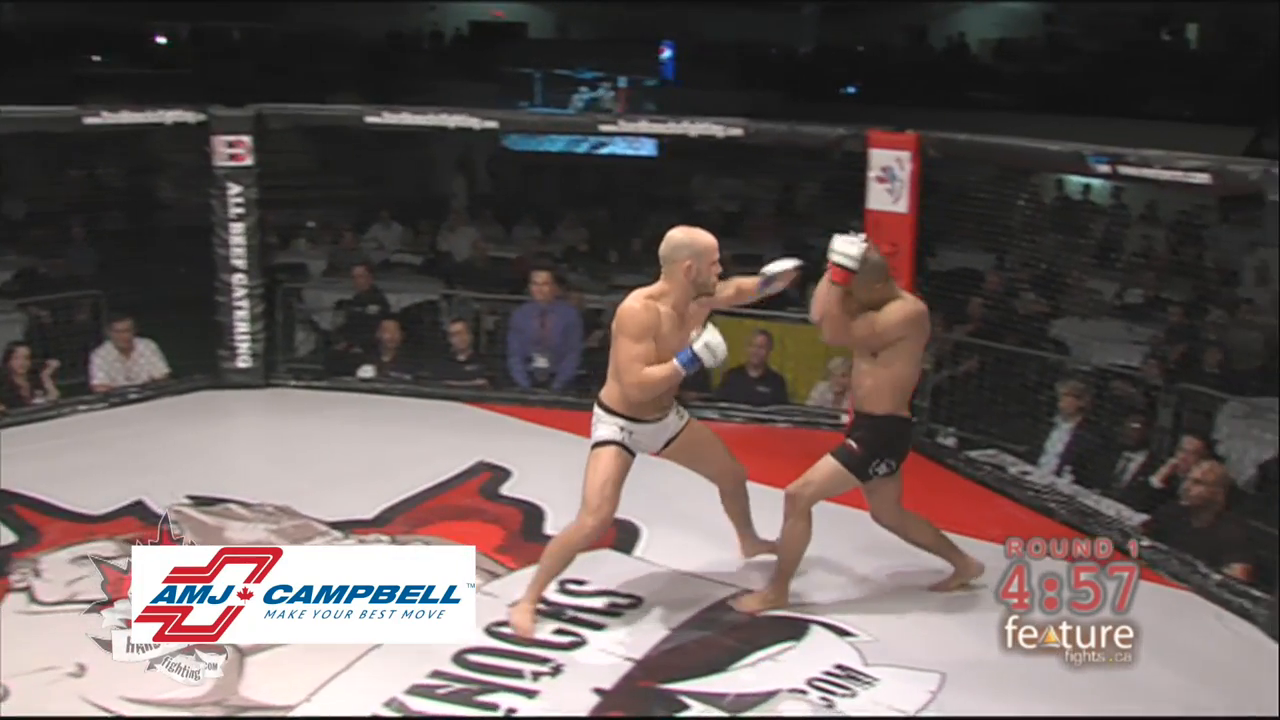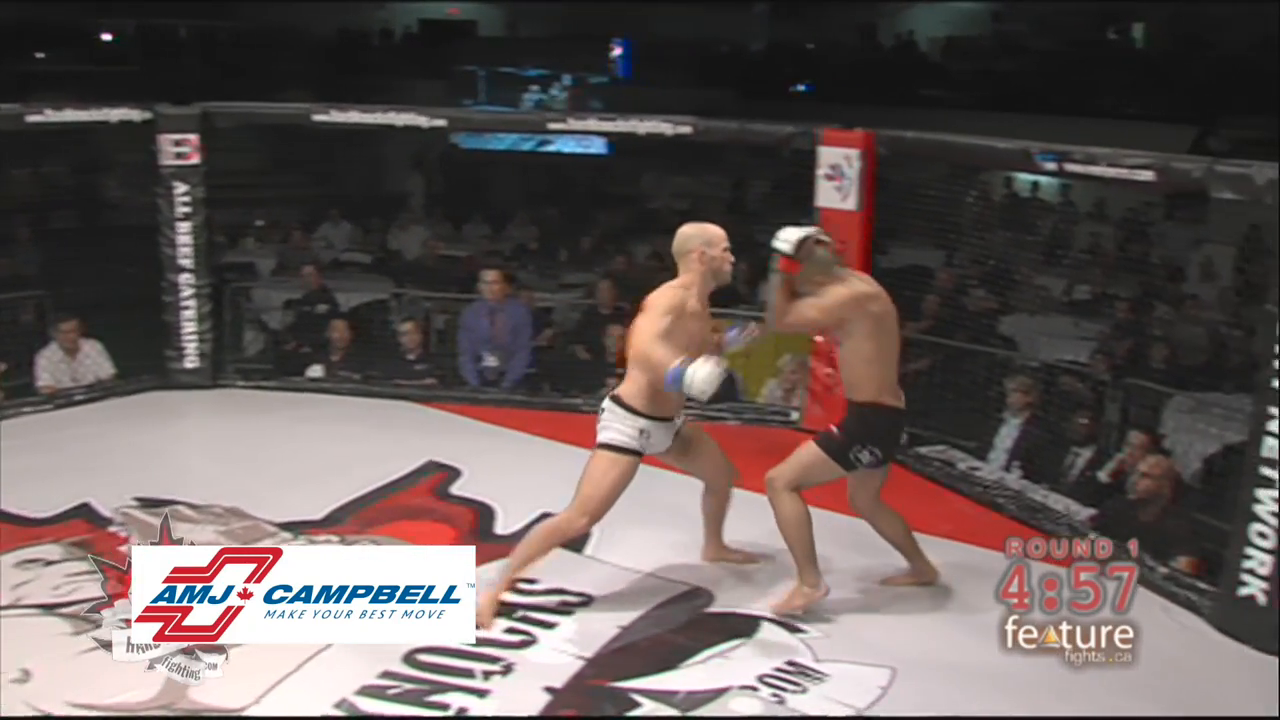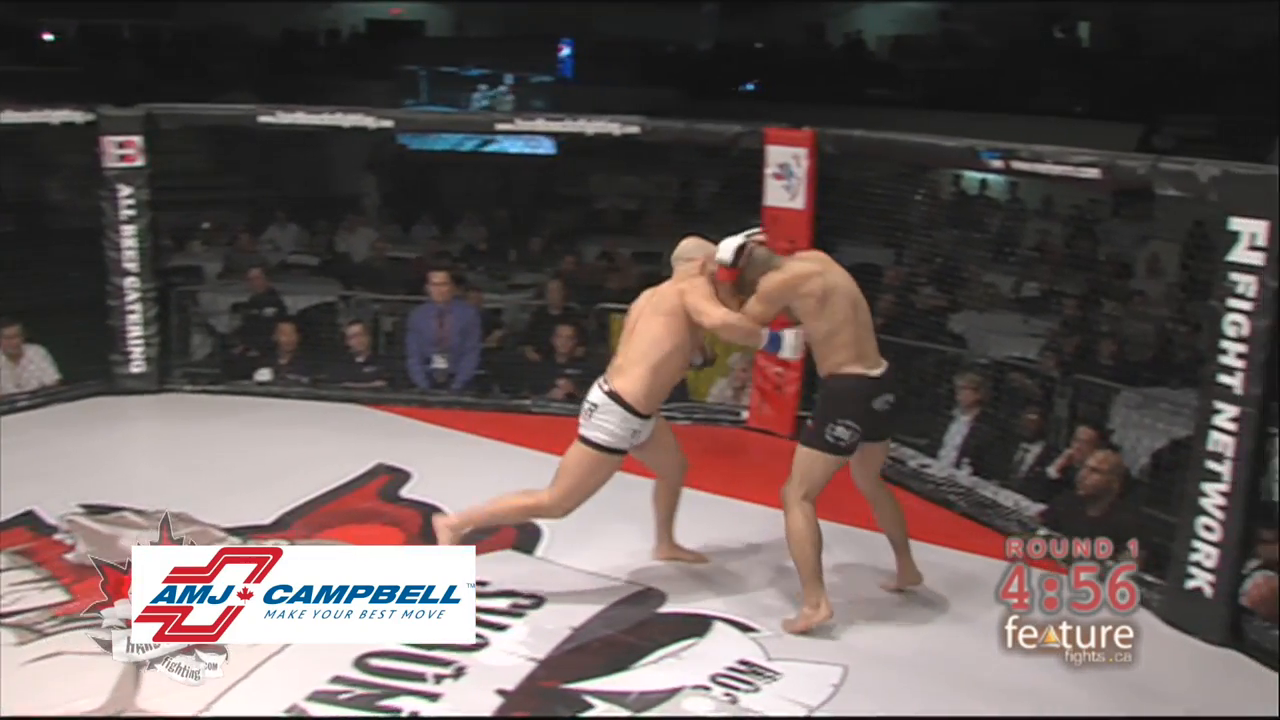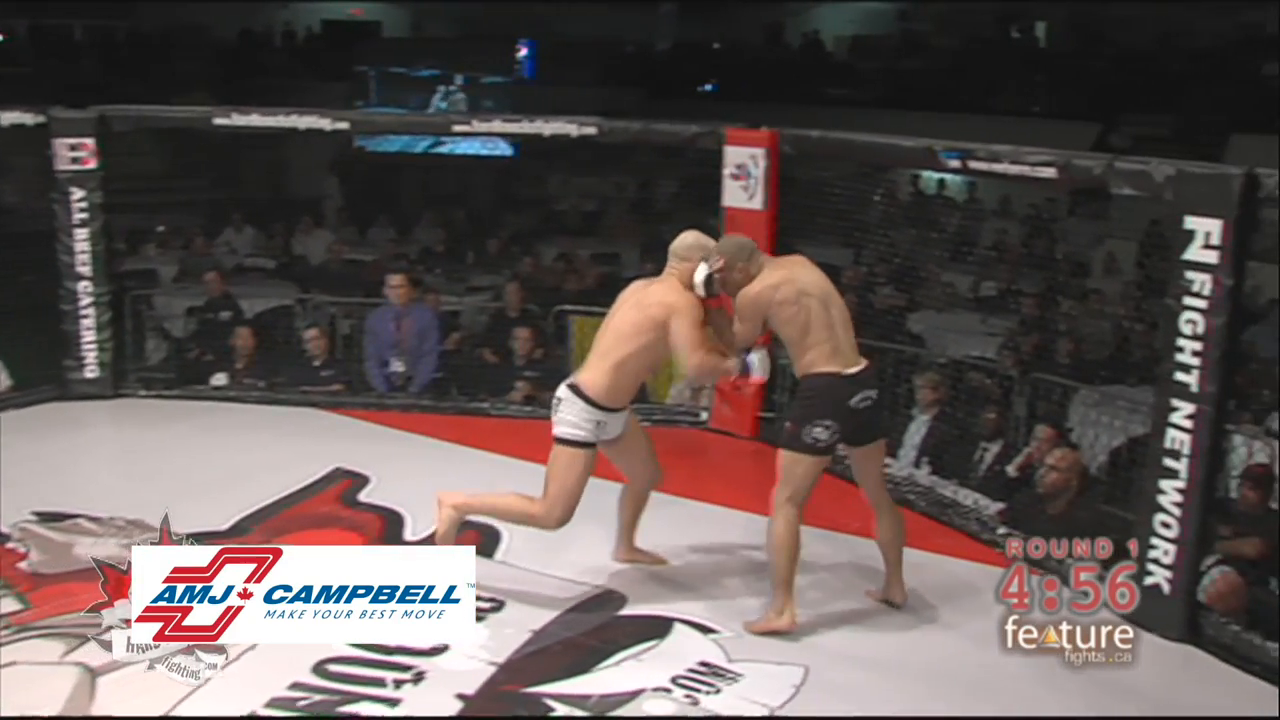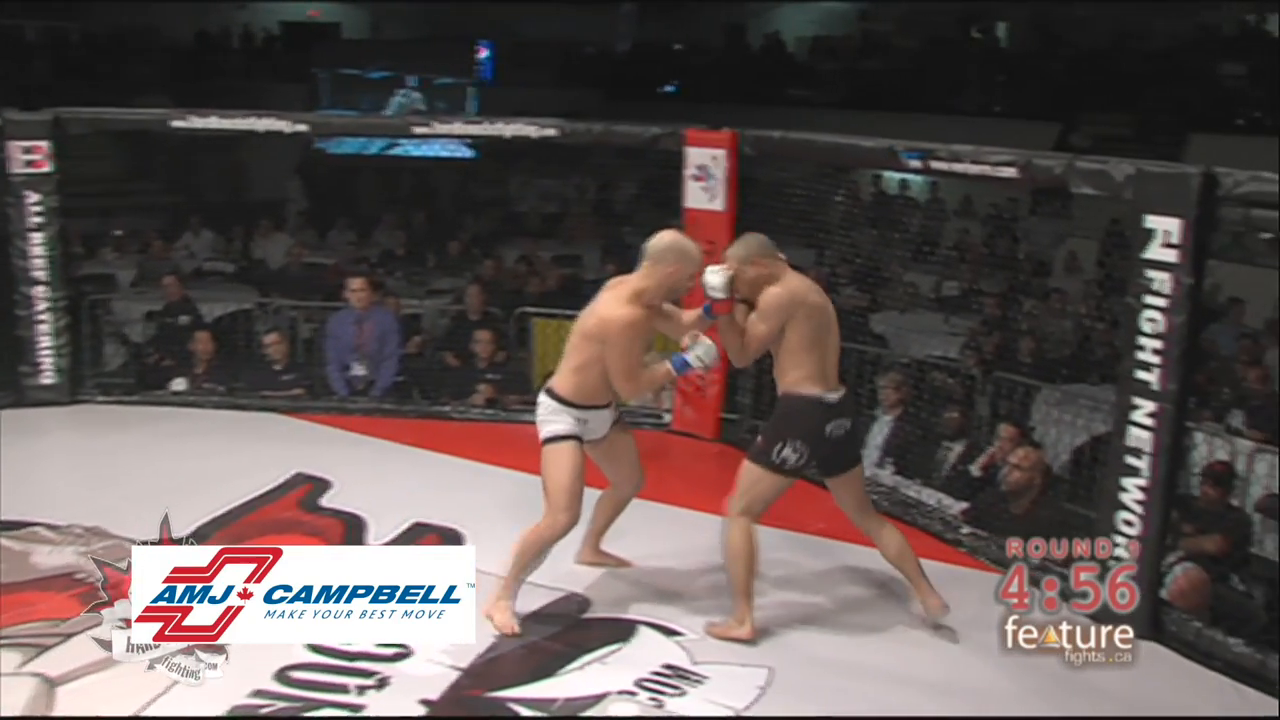
dt=0.4s
person 1, frame 1
left shoulder: (909, 312)
right shoulder: (868, 302)
left elbow: (835, 335)
right elbow: (820, 317)
left wrist: (841, 274)
right wrist: (837, 266)
left hip: (882, 431)
right hip: (869, 426)
left knee: (798, 496)
right knee: (890, 514)
left ankle: (776, 590)
right ankle: (964, 564)
person 1, frame 2
left shoulder: (854, 295)
right shoulder: (851, 284)
left elbow: (780, 320)
right elbow: (791, 309)
left wrist: (785, 264)
right wrist: (802, 259)
left hip: (871, 420)
right hip: (878, 416)
left knee: (780, 482)
right knee: (866, 502)
left ankle: (809, 583)
right ankle: (922, 568)
person 1, frame 3
left shoulder: (782, 281)
right shoulder: (812, 260)
left wrist: (725, 273)
right wrist: (745, 261)
left hip: (846, 392)
right hip: (879, 385)
left knee: (797, 496)
right knee: (869, 483)
left ankle: (815, 604)
right ankle: (906, 569)
person 1, frame 4
left shoulder: (754, 293)
right shoulder: (800, 264)
left elbow: (737, 344)
left wrist: (711, 299)
right wrist: (723, 290)
left hip: (822, 390)
right hip: (862, 383)
left knee: (786, 502)
right knee: (877, 493)
left ankle: (781, 610)
right ankle: (894, 586)
person 1, frame 5
left shoulder: (778, 295)
right shoulder: (807, 289)
left elbow: (741, 356)
right elbow: (757, 334)
left wrist: (723, 304)
right wrist: (739, 301)
left hip: (800, 413)
right hip: (837, 411)
left knee: (739, 512)
right knee: (866, 516)
left ankle: (741, 620)
right ankle: (929, 597)
person 2, frame 1
left shoulder: (699, 301)
right shoulder: (638, 310)
left elbow: (734, 291)
right elbow: (636, 386)
left wrist: (767, 280)
right wrist: (689, 361)
left hip: (666, 418)
right hip: (619, 423)
left knee: (733, 475)
right knee: (593, 521)
left ankle: (749, 542)
right ankle: (527, 601)
person 2, frame 2
left shoulder: (701, 300)
right shoulder: (668, 299)
right elbow: (641, 347)
left wrist: (730, 340)
right wrist: (679, 375)
left hip: (668, 422)
right hip: (628, 422)
left knee: (725, 475)
right knee: (580, 518)
left ankle: (715, 546)
right ankle: (496, 588)
person 2, frame 3
left shoulder: (651, 296)
right shoulder: (692, 287)
right elbow: (718, 321)
left wrist: (688, 356)
right wrist: (774, 340)
left hip: (629, 410)
right hip: (616, 415)
left knee: (675, 469)
right knee: (554, 503)
left ankle: (665, 545)
right ankle: (454, 525)
person 2, frame 4
left shoulder: (642, 288)
right shoulder: (680, 300)
right elbow: (695, 365)
right wrist: (743, 364)
left hip: (611, 408)
right hip: (584, 410)
left knee: (648, 475)
right knee: (552, 515)
left ankle: (625, 547)
right ankle: (459, 504)
person 2, frame 5
left shoulder: (628, 286)
right shoulder: (624, 316)
left elbow: (682, 326)
right elbow: (631, 387)
left wrist: (718, 305)
right wrist: (683, 364)
left hip: (601, 410)
right hip: (564, 412)
left knee: (629, 483)
right knee: (562, 519)
left ankle: (591, 549)
right ankle: (503, 596)
